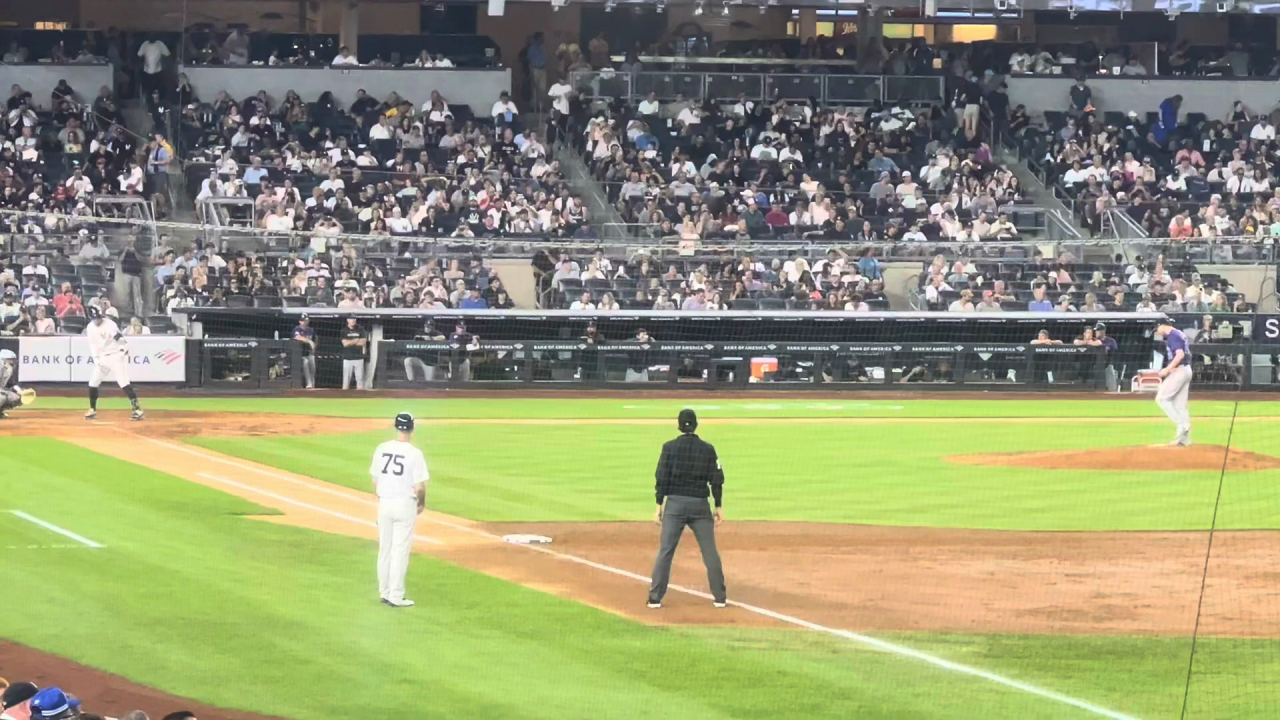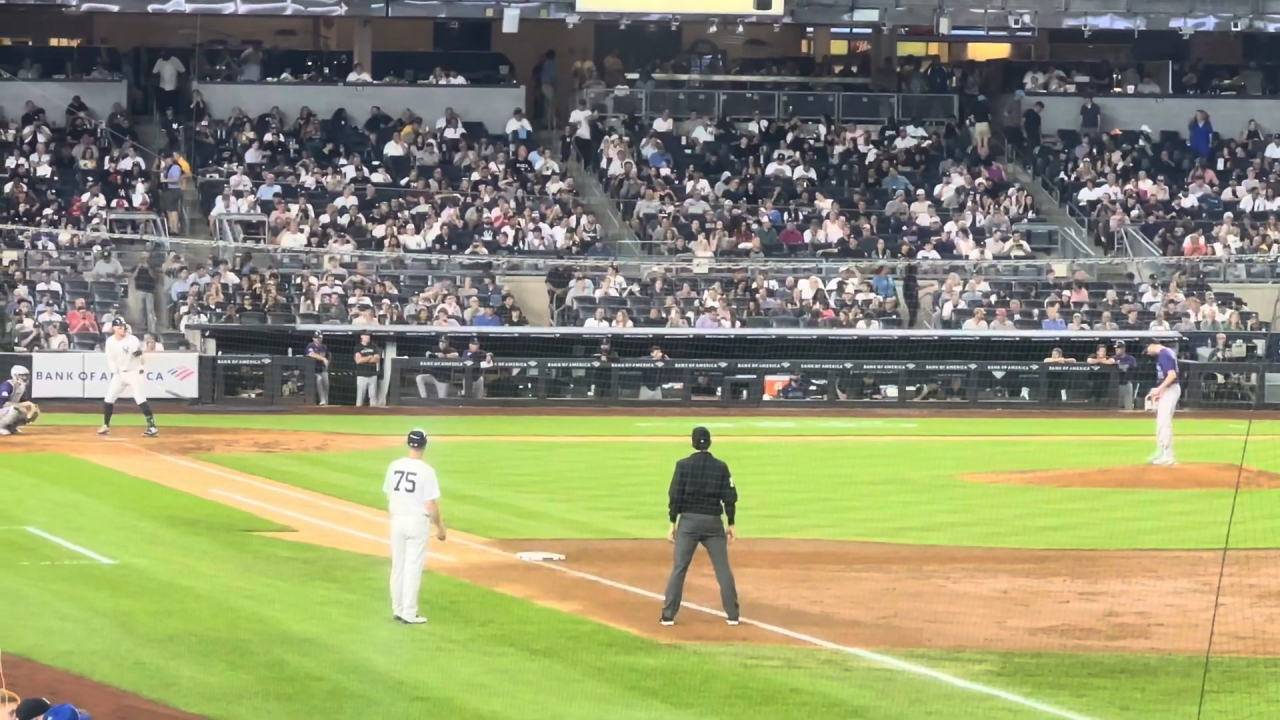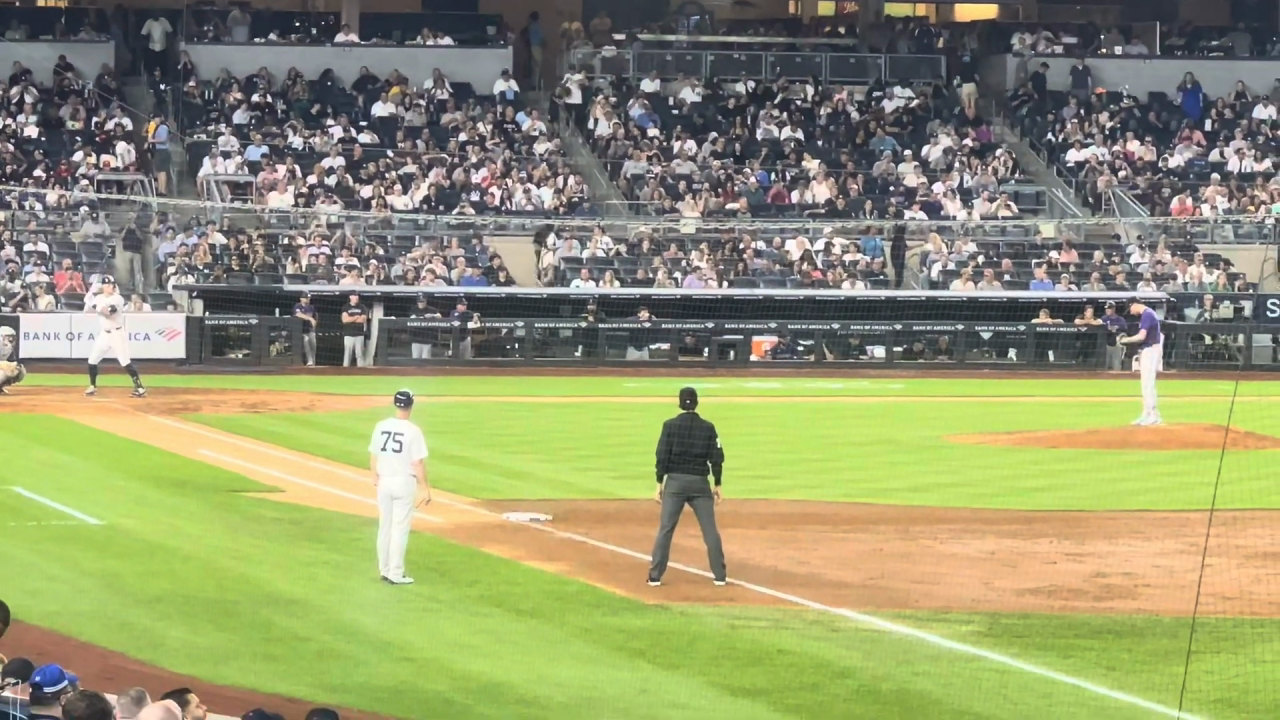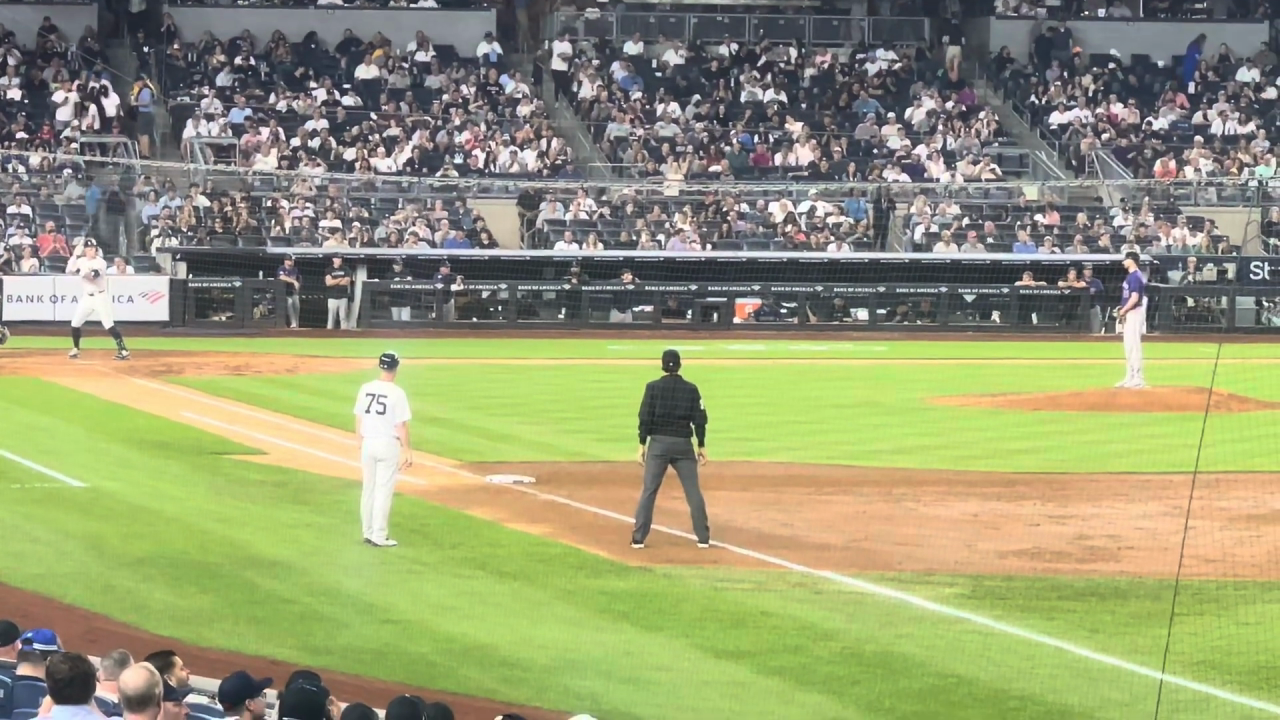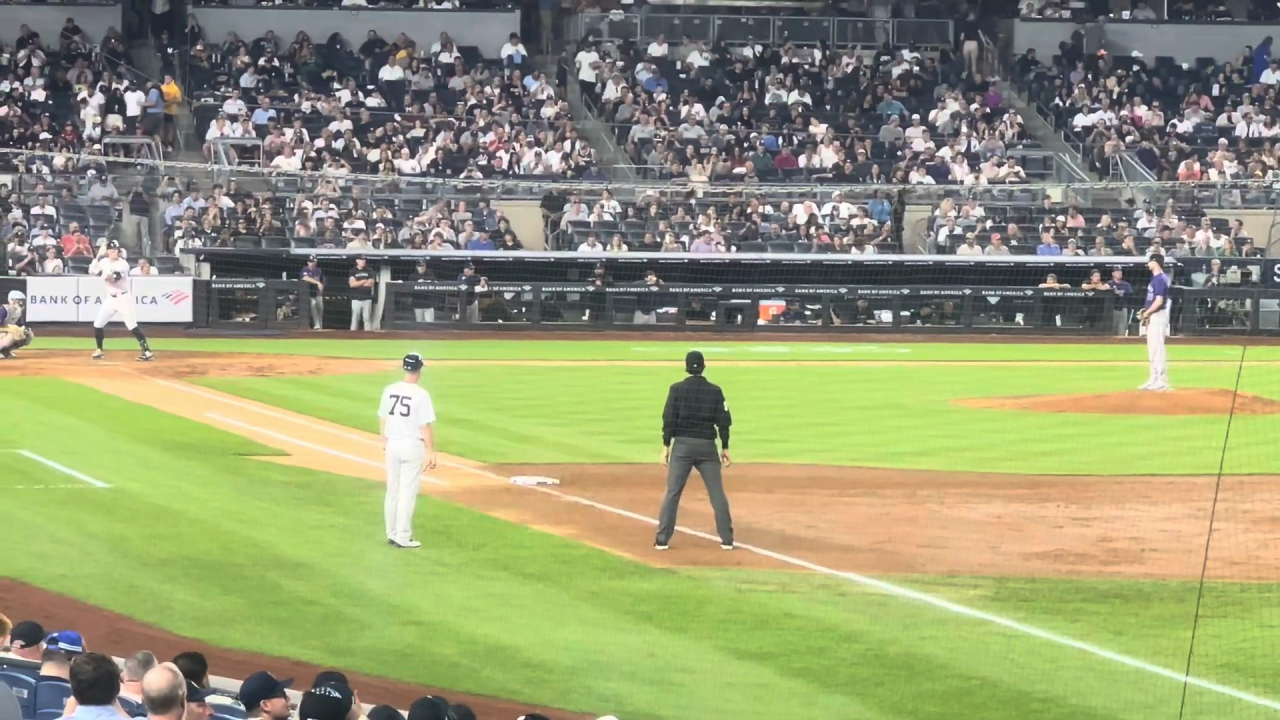
dt=1s
person 1, frame 1
left shoulder: (670, 447)
right shoulder: (707, 448)
left elbow: (662, 478)
right elbow: (716, 479)
left wrist: (659, 505)
right wrist: (718, 506)
left hip: (675, 503)
right hip: (700, 504)
left knee: (665, 551)
right knee: (710, 552)
left ankle: (655, 598)
right ankle: (719, 597)
person 1, frame 2
left shoulder: (683, 465)
right shoulder: (721, 467)
left elbow: (675, 496)
right elbow: (729, 498)
left wrist: (672, 523)
right wrist: (731, 524)
left hip: (688, 520)
right hip: (713, 522)
left knee: (678, 568)
right knee: (723, 569)
left ankle: (668, 616)
right ankle: (733, 615)
person 1, frame 3
left shoulder: (670, 425)
right shoulder: (708, 427)
left elbow: (662, 456)
right elbow: (716, 458)
left wrist: (659, 483)
right wrist: (717, 485)
left hip: (675, 481)
right hip: (700, 482)
left knee: (665, 529)
right knee: (710, 530)
left ankle: (655, 576)
right ankle: (720, 576)
person 1, frame 4
left shoulder: (653, 387)
right shoulder: (691, 389)
left elbow: (645, 418)
right elbow: (699, 420)
left wrist: (642, 445)
right wrist: (701, 446)
left hip: (658, 443)
right hip: (683, 444)
left knee: (648, 491)
right knee: (693, 492)
left ankle: (638, 538)
right ankle: (703, 538)
person 1, frame 5
left shoulder: (677, 389)
right shoulder: (715, 390)
left elbow: (669, 420)
right elbow: (724, 421)
left wrist: (666, 447)
right wrist: (725, 448)
left hip: (682, 445)
right hip: (707, 445)
left knee: (672, 492)
right knee: (717, 493)
left ankle: (662, 540)
right ankle: (727, 539)
person 2, frame 1
left shoulder: (381, 449)
right shoulder: (414, 453)
left elbow: (375, 481)
right elbow: (419, 486)
right wrist: (421, 503)
left hip: (384, 503)
right hip: (405, 504)
left knee: (385, 550)
right knee: (400, 551)
left ankle: (384, 593)
right ankle: (396, 596)
person 2, frame 2
left shoulder: (394, 466)
right shoulder: (426, 470)
left elbow: (389, 496)
right elbow: (431, 504)
right wrist: (440, 527)
left hip: (397, 521)
right hip: (417, 522)
left knee: (398, 567)
right knee: (413, 568)
left ankle: (398, 610)
right ankle: (409, 614)
person 2, frame 3
left shoulder: (381, 426)
right shoulder: (413, 430)
left elbow: (373, 458)
right elbow: (418, 463)
left wrist: (376, 481)
right wrist: (425, 488)
left hip: (384, 481)
right hip: (404, 482)
left knee: (385, 527)
right knee: (400, 529)
left ankle: (384, 571)
right ankle: (396, 574)
person 2, frame 4
left shoulder: (365, 388)
right shoulder: (397, 393)
left elbow: (358, 419)
right elbow: (401, 425)
right wrist: (407, 451)
left hip: (368, 443)
right hip: (388, 445)
left knee: (368, 489)
right knee: (383, 491)
left ankle: (368, 533)
right ankle: (379, 536)
person 2, frame 5
left shoulder: (389, 390)
right shoulder: (421, 394)
left elbow: (382, 420)
right elbow: (426, 426)
left wrist: (385, 443)
right wrist: (431, 452)
left hip: (392, 445)
right hip: (412, 446)
left knee: (392, 491)
right knee: (407, 492)
left ankle: (392, 534)
right ankle: (403, 537)
